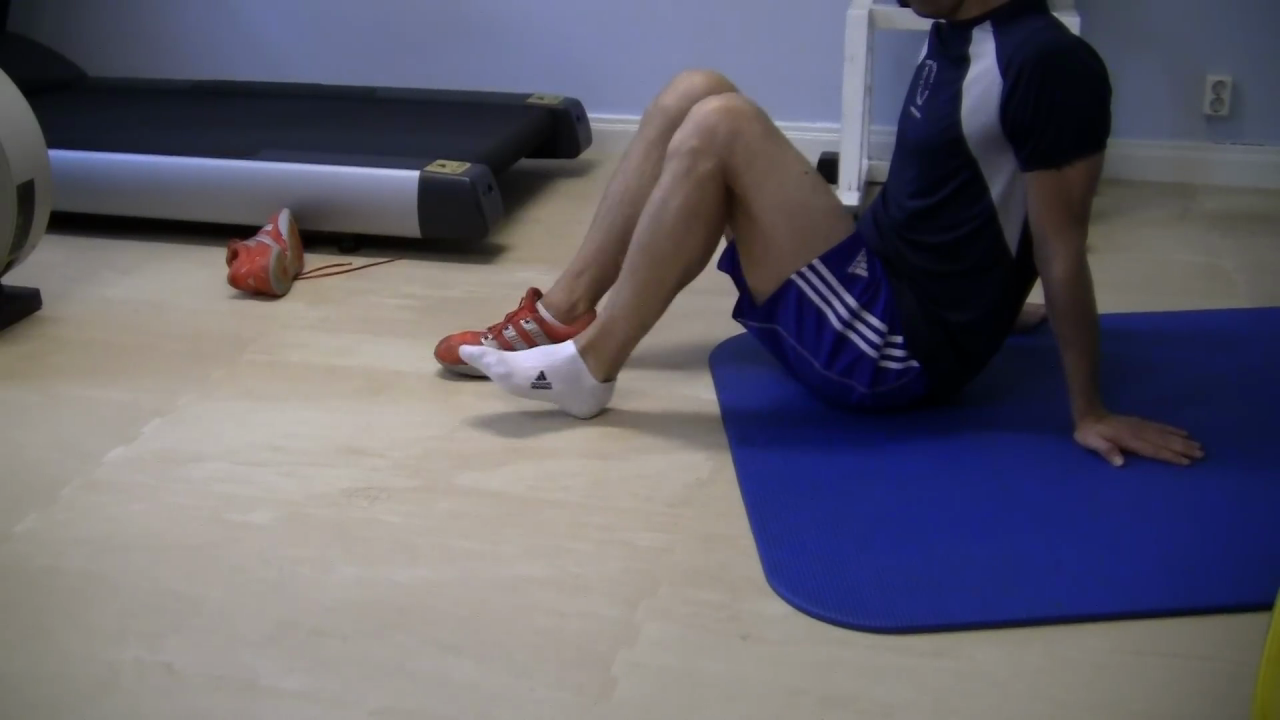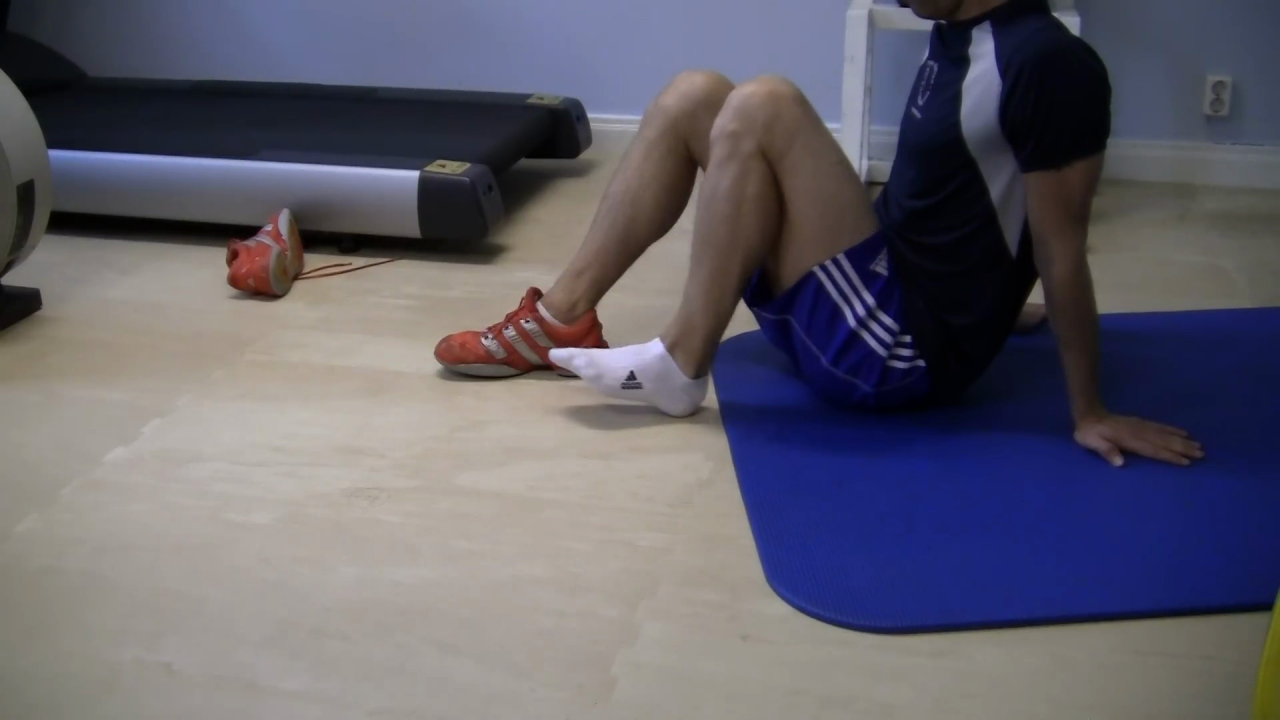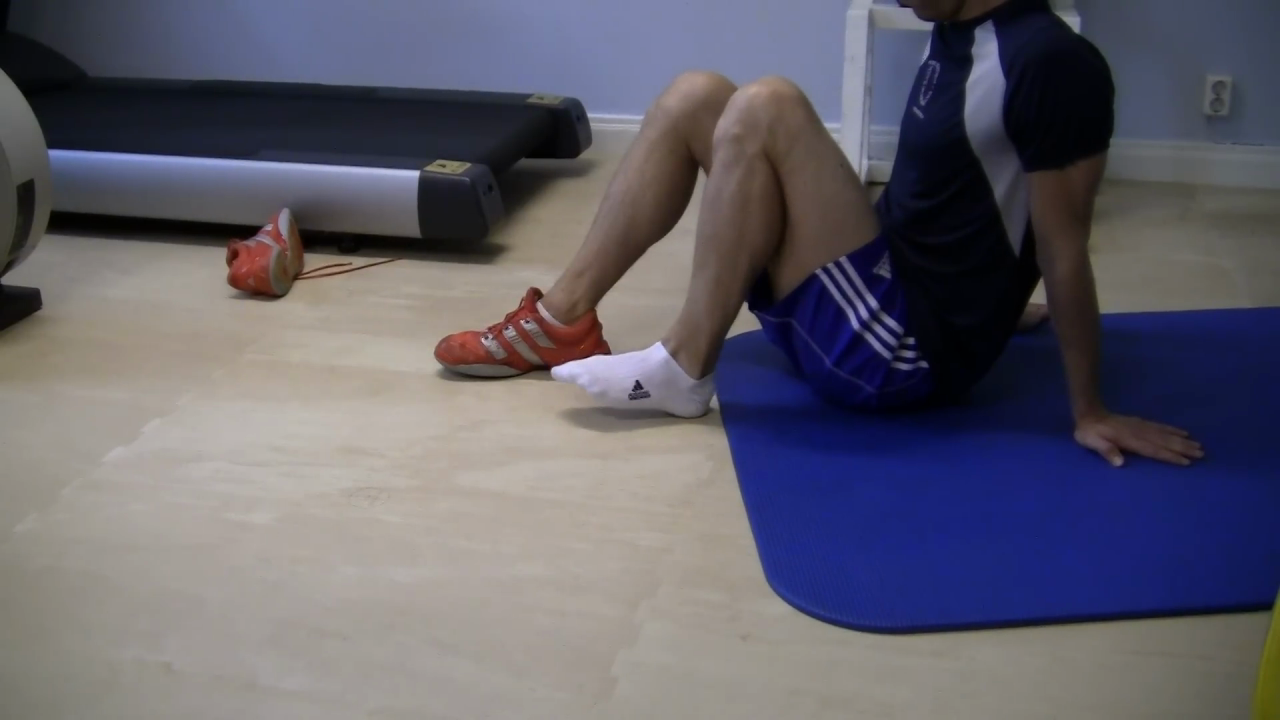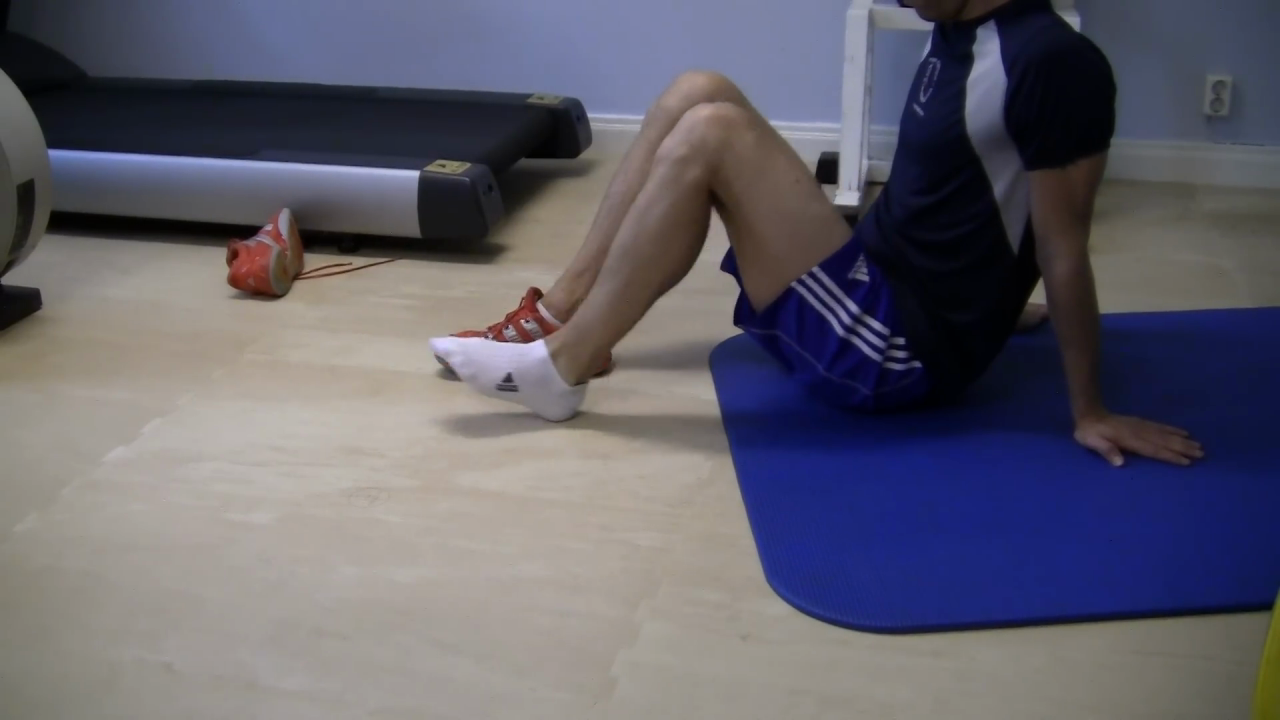
dt=0.7s
person 1, frame 1
left shoulder: (1047, 63)
left elbow: (1061, 251)
left wrist: (1089, 413)
left hip: (897, 347)
right hip: (872, 284)
left knee: (719, 127)
right knee: (693, 94)
left ankle: (588, 366)
right ankle: (561, 316)
person 1, frame 2
left shoulder: (1047, 63)
left elbow: (1061, 249)
left wrist: (1088, 412)
left hip: (901, 346)
right hip: (878, 289)
left knee: (763, 108)
right knee: (693, 97)
left ankle: (683, 364)
right ankle: (561, 317)
person 1, frame 3
left shoulder: (1050, 63)
left elbow: (1064, 249)
left wrist: (1091, 412)
left hip: (904, 348)
right hip: (874, 290)
left knee: (765, 110)
right knee: (694, 97)
left ankle: (684, 367)
right ankle: (563, 319)
person 1, frame 4
left shoulder: (1051, 64)
left elbow: (1063, 251)
left wrist: (1088, 413)
left hip: (899, 345)
right hip: (872, 283)
left knee: (706, 136)
right knee: (696, 94)
left ankle: (555, 368)
right ankle: (558, 316)
